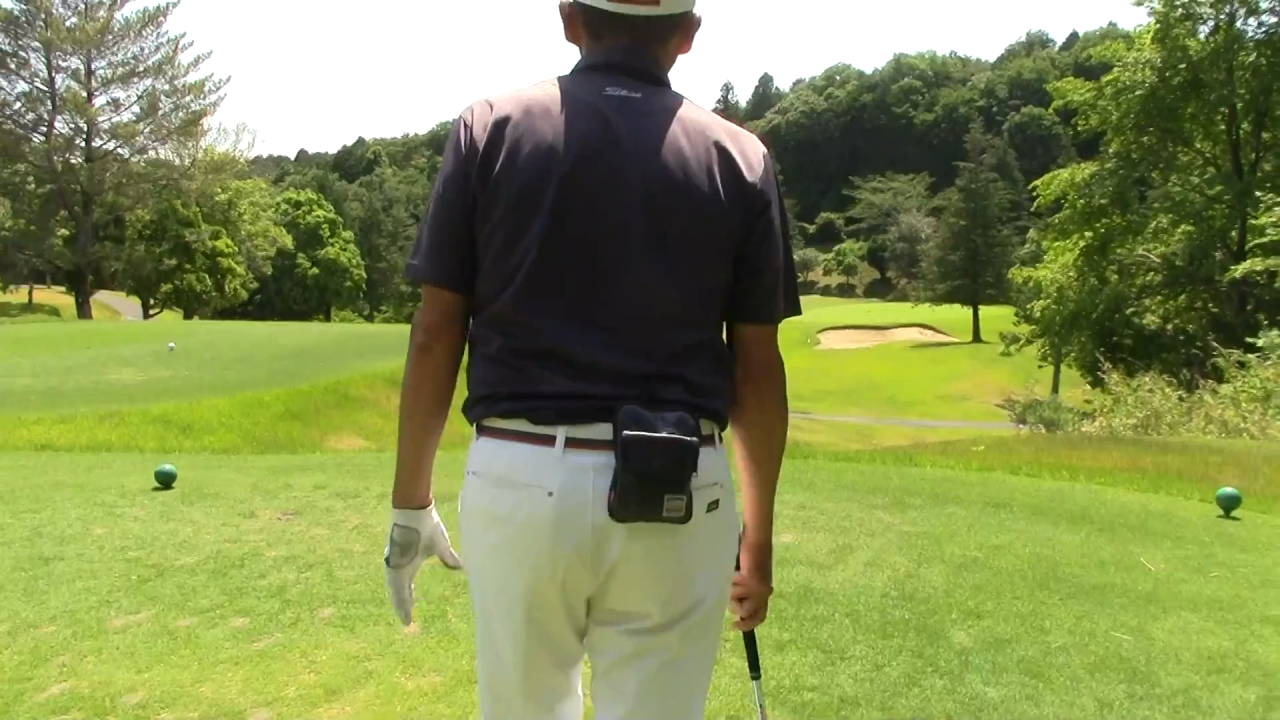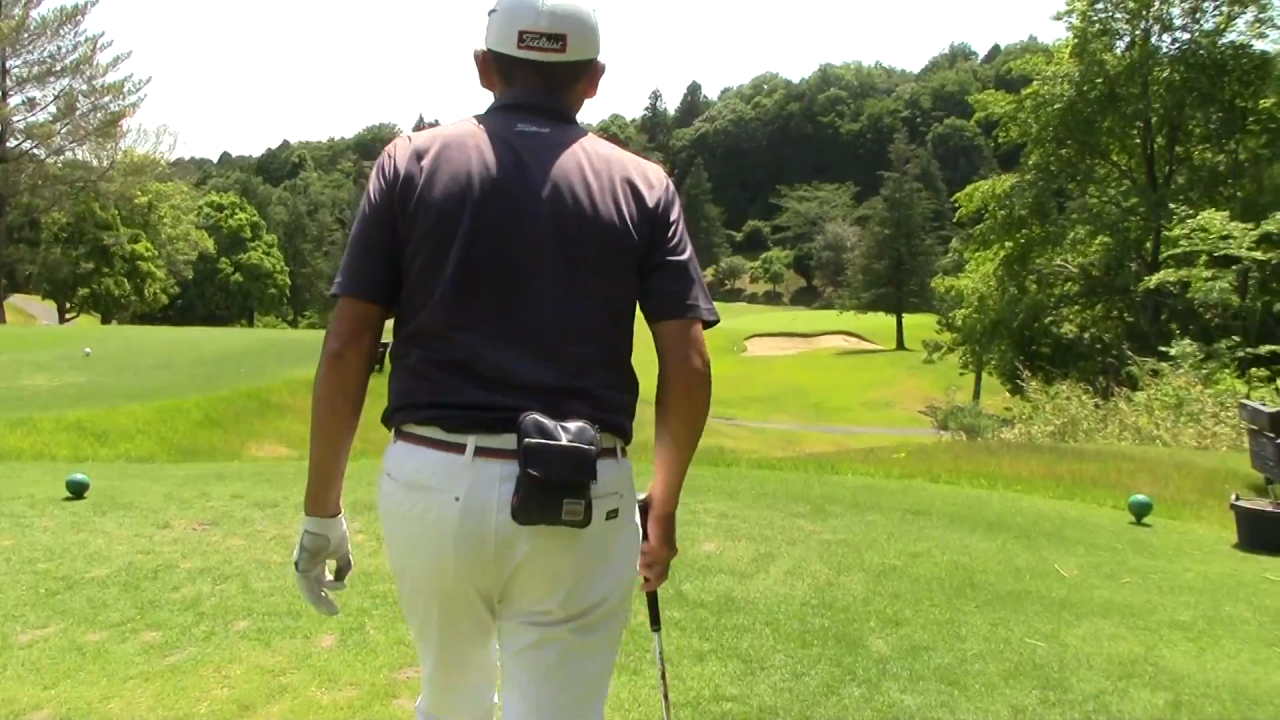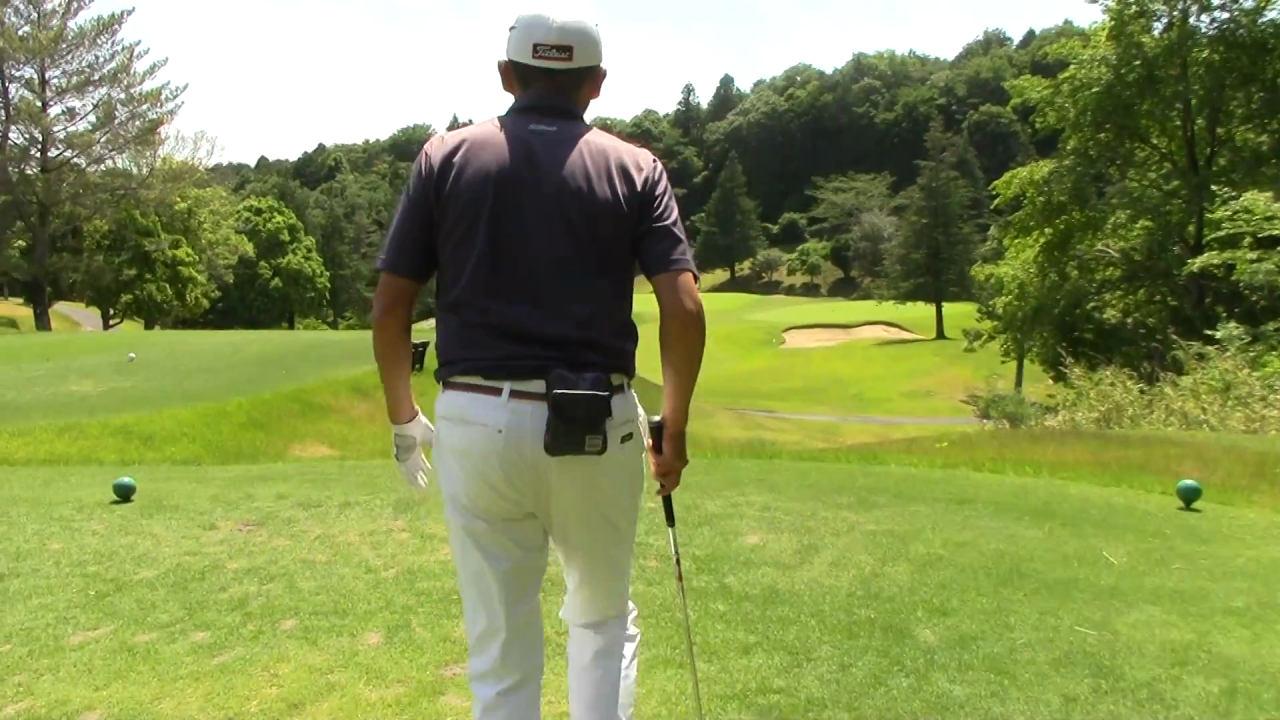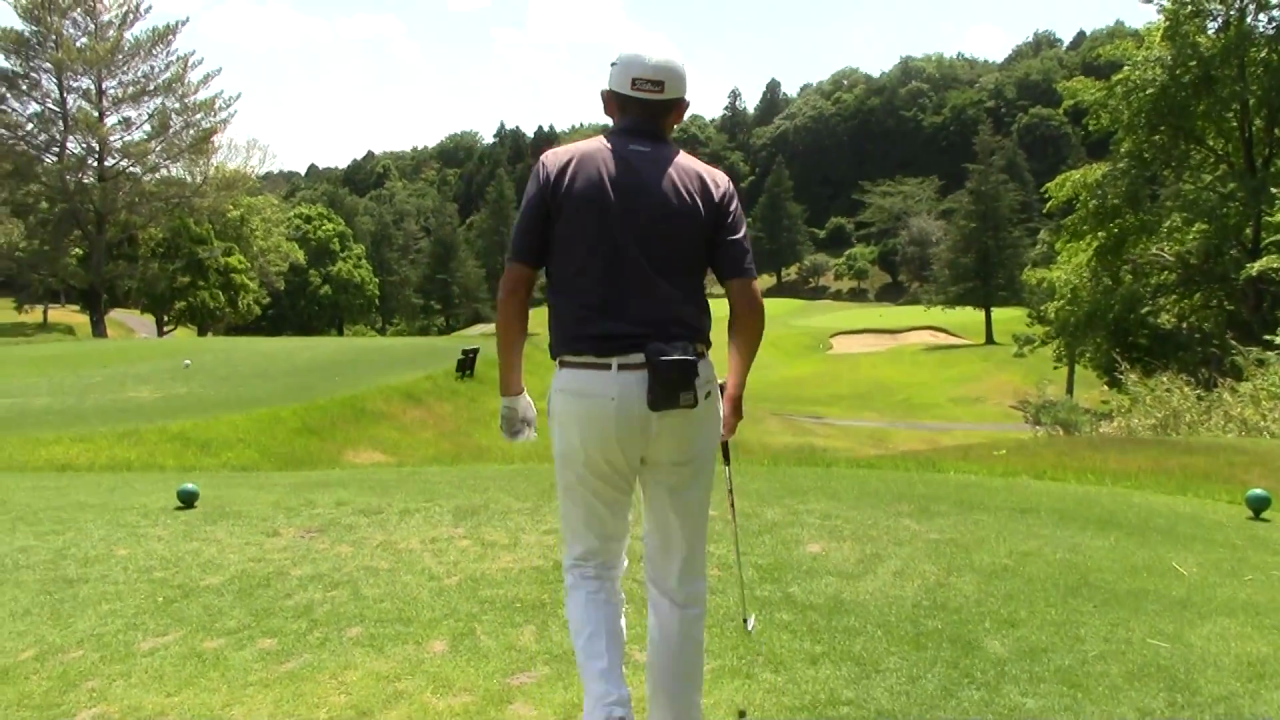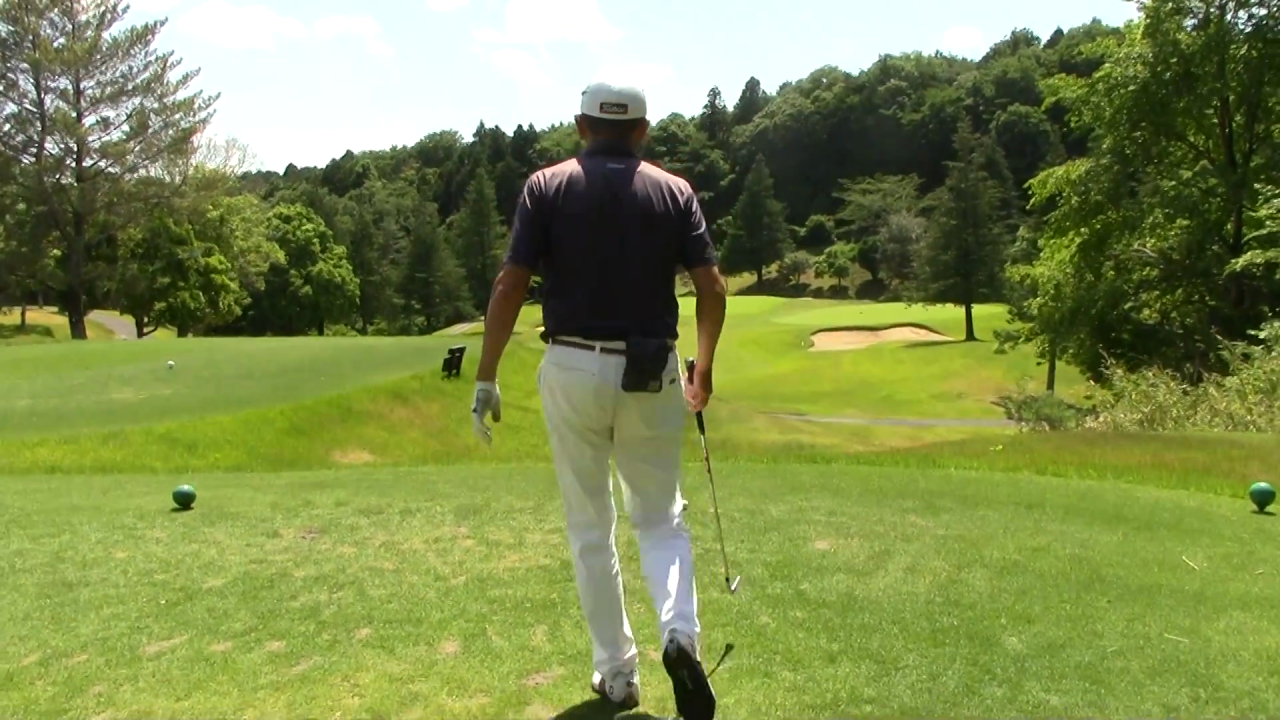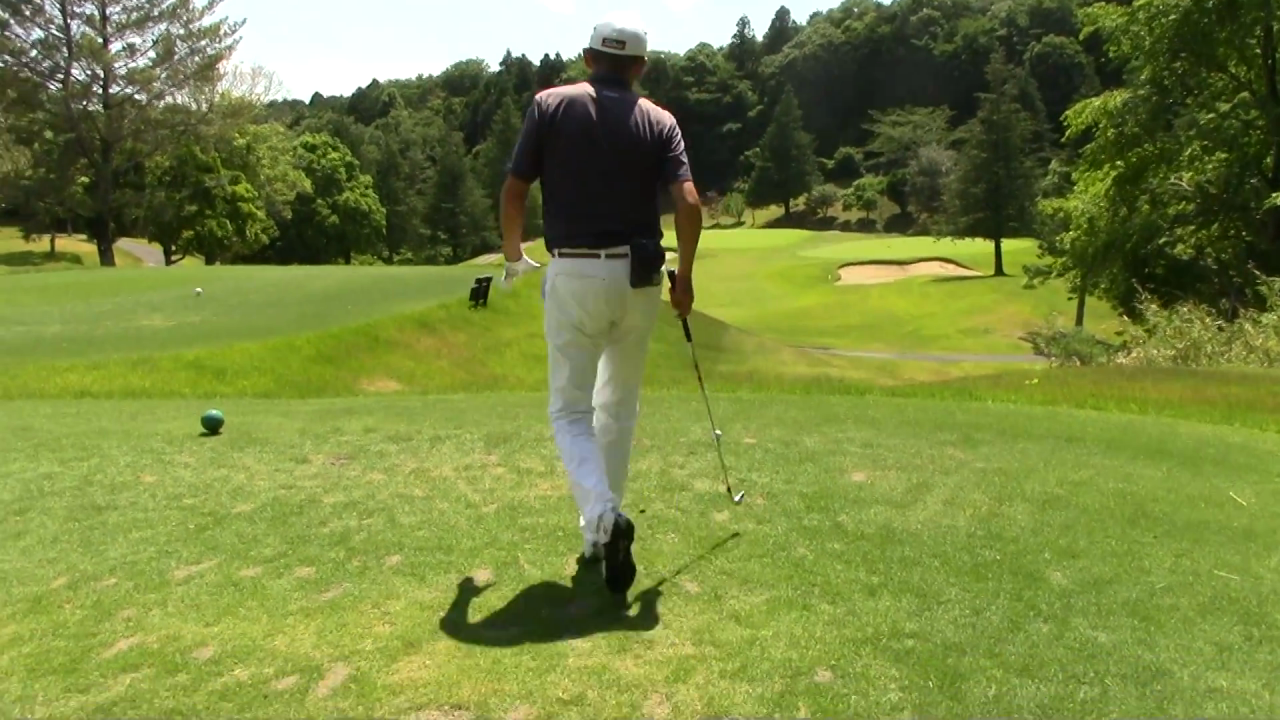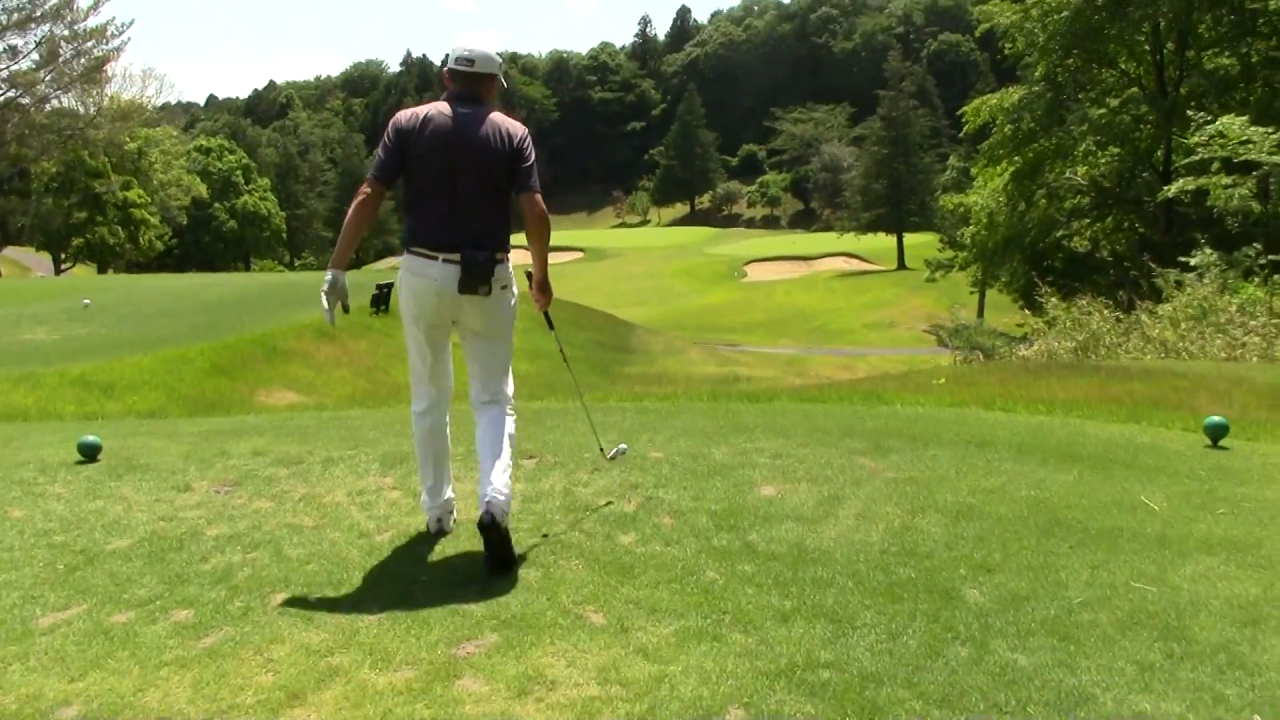
dt=0.5s
person 1, frame 1
left shoulder: (488, 128)
right shoulder: (738, 157)
left elbow: (435, 336)
right elbow: (758, 366)
left wrist: (411, 503)
right wrist: (759, 535)
left hip: (518, 481)
right hip: (676, 497)
person 1, frame 2
left shoulder: (411, 162)
right shoulder: (640, 184)
left elbow: (346, 344)
right elbow: (688, 365)
left wrist: (321, 507)
right wrist: (664, 505)
left hip: (430, 484)
right hip: (579, 500)
person 1, frame 3
left shoulder: (445, 157)
right shoulder: (635, 167)
left elbow: (390, 306)
right elbow: (683, 308)
left wrist: (402, 417)
right wrist: (675, 425)
left hip: (477, 424)
right hip: (597, 427)
left knee: (500, 662)
right knee: (603, 619)
person 1, frame 4
left shoulder: (558, 167)
right shoulder: (710, 183)
left elbow: (513, 288)
right elbow: (748, 304)
left wrist: (510, 388)
right wrist: (734, 390)
left hip: (586, 391)
right hip: (682, 395)
left knee: (590, 569)
right knee: (678, 583)
person 1, frame 5
left shoulder: (547, 185)
right shoulder: (674, 190)
left elbow: (510, 285)
right elbow: (712, 288)
left wrist: (486, 379)
right wrist: (703, 368)
left hip: (572, 371)
right hip: (652, 376)
left knee: (590, 528)
right knee: (659, 521)
right ankle: (679, 635)
person 1, frame 6
left shoulder: (550, 104)
right shoulder: (660, 120)
left elbow: (513, 193)
right elbow: (688, 204)
left wrist: (513, 253)
right wrist: (685, 276)
left hip: (575, 274)
right hip: (640, 277)
left knee: (570, 413)
right knee: (619, 408)
left ankle: (606, 516)
right ankle: (605, 541)
person 1, frame 7
left shoulder: (409, 122)
right shoulder: (512, 132)
left elbow: (368, 197)
right elbow: (535, 212)
left wrist: (336, 268)
right wrist: (541, 274)
left hip: (423, 275)
right hip: (488, 281)
left knee: (429, 399)
right knee: (494, 401)
left ankle: (437, 509)
right ankle: (494, 503)
